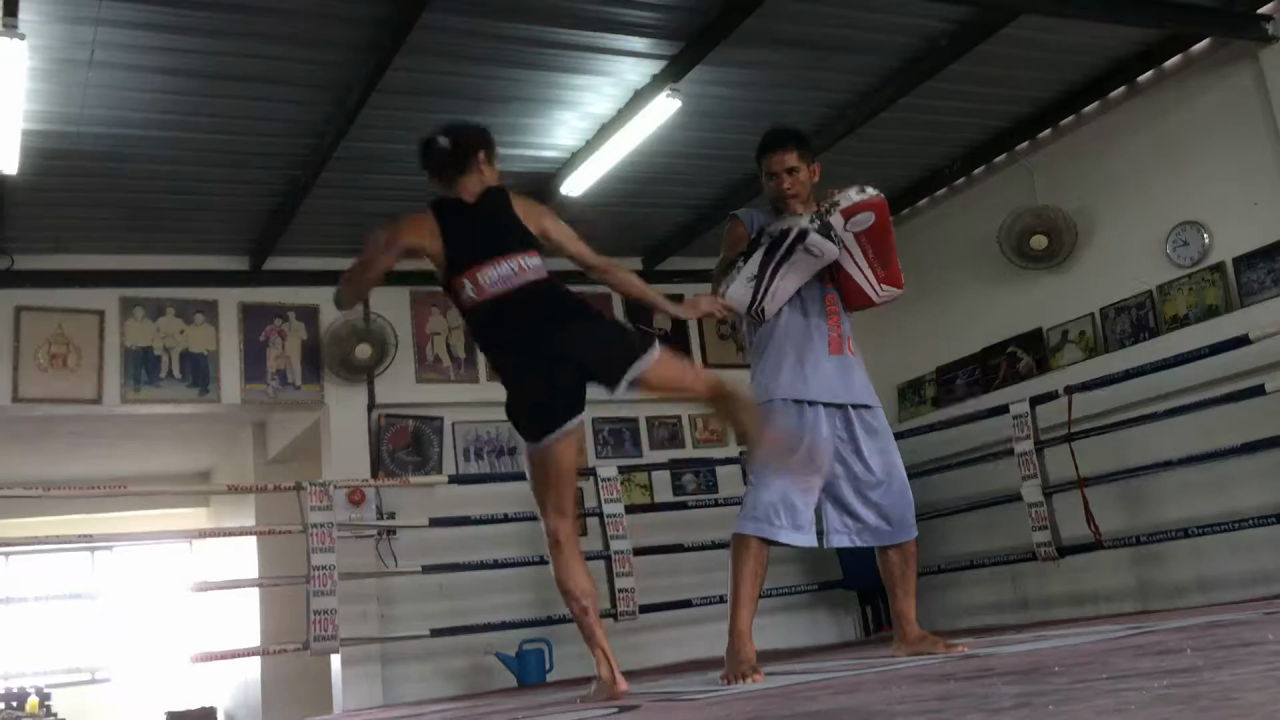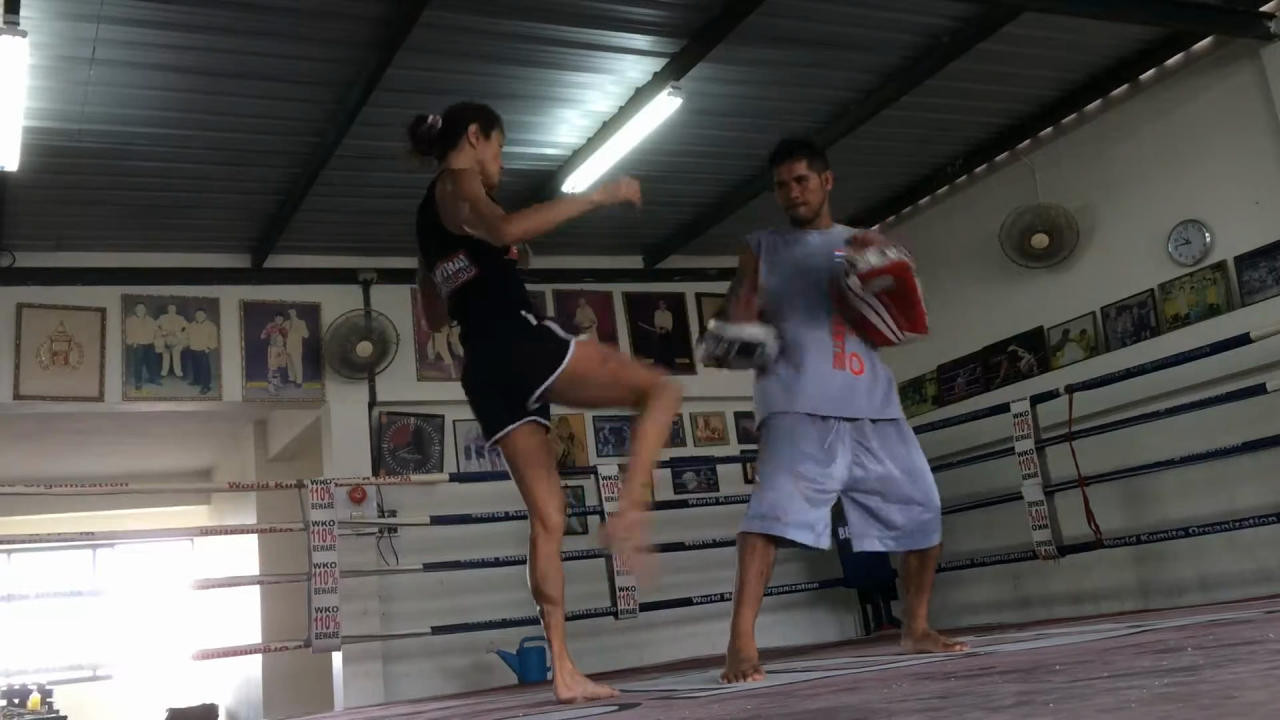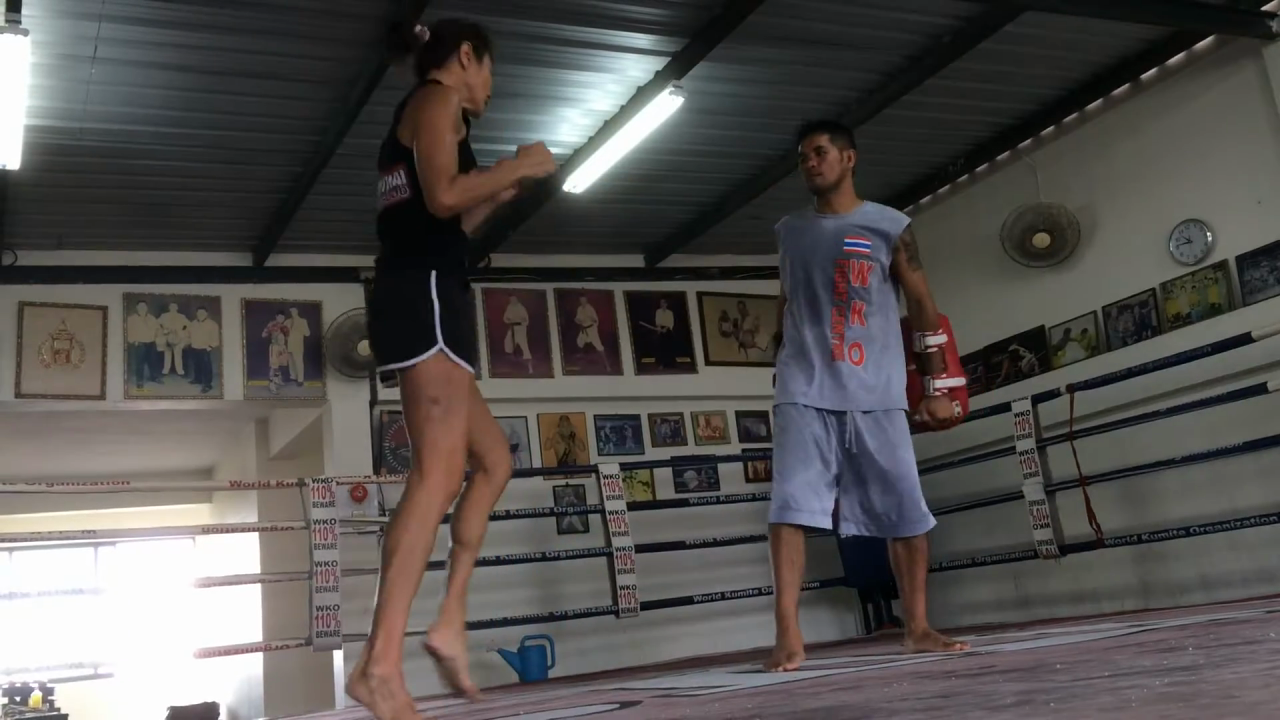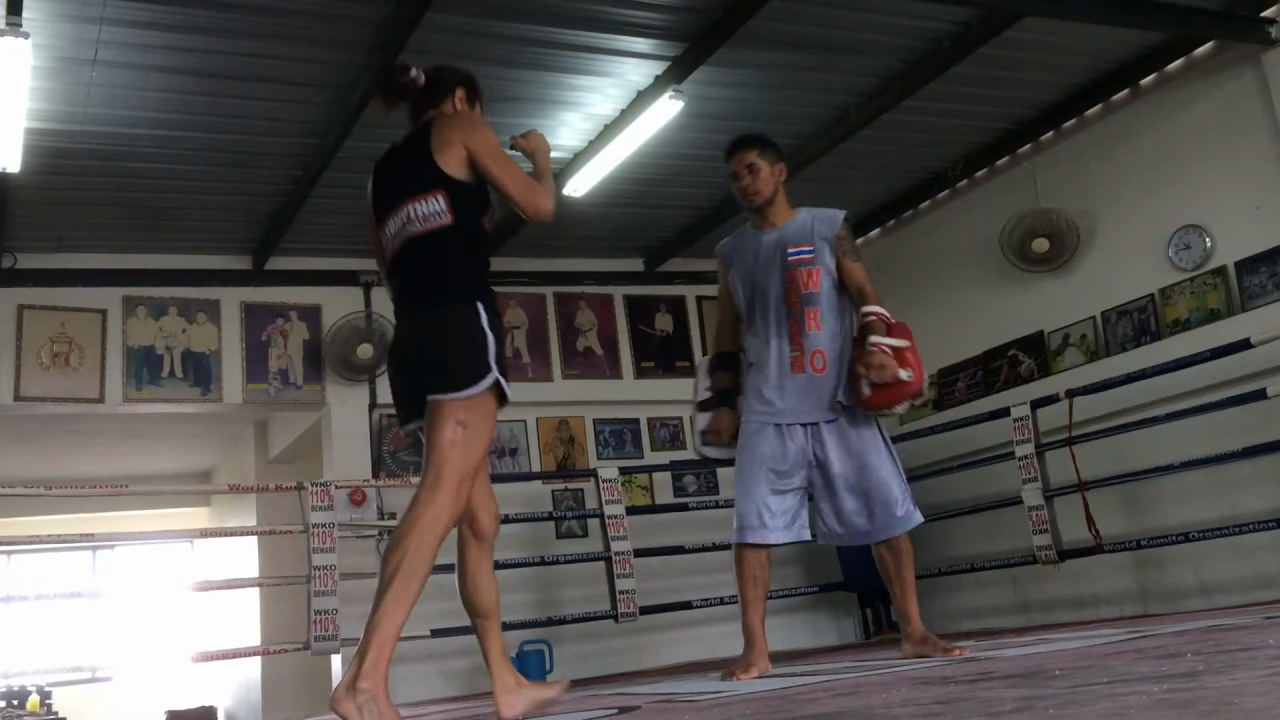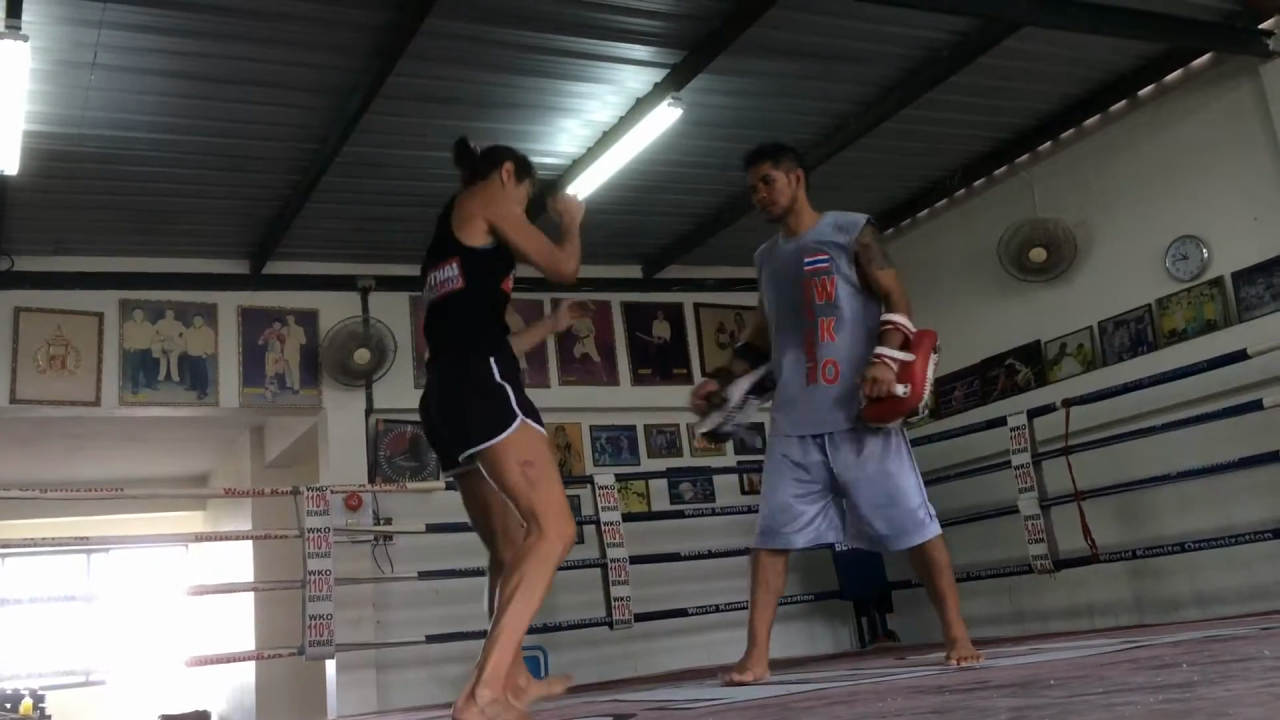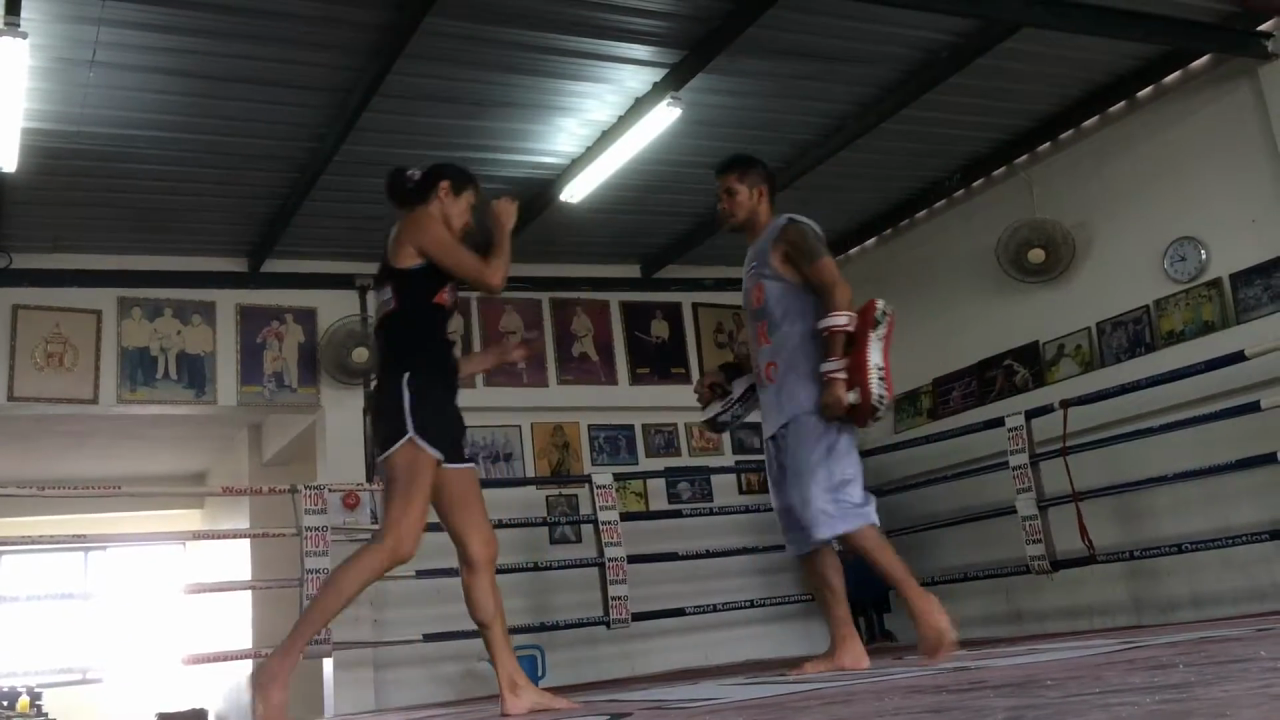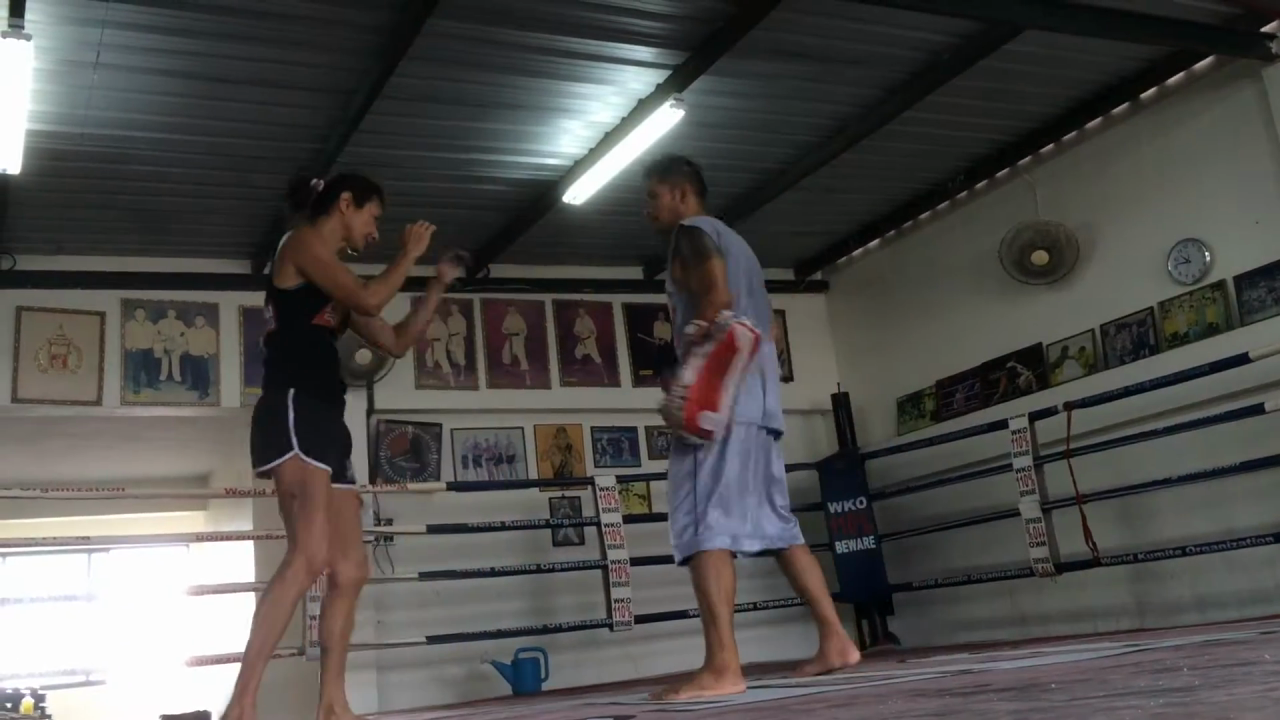
dt=0.5s
person 1, frame 1
left shoulder: (422, 225)
right shoulder: (520, 205)
left elbow: (348, 297)
right elbow: (602, 267)
right wrist: (672, 305)
left hip: (533, 379)
right hip: (585, 335)
left knee: (559, 528)
right knee: (711, 384)
left ankle: (605, 666)
right ankle: (772, 440)
person 1, frame 2
left shoulder: (432, 219)
right shoulder: (455, 188)
left elbow: (432, 313)
right elbow: (506, 229)
right wrist: (595, 195)
left hip: (484, 374)
right hip: (518, 339)
left knee: (547, 515)
right knee: (661, 391)
left ankle: (566, 670)
right ankle: (629, 509)
person 1, frame 3
left shoulder: (412, 124)
right shoulder: (436, 98)
right elbow: (442, 196)
left wrist: (492, 197)
right wrist: (520, 165)
left hip: (414, 308)
right hip: (425, 303)
left knee: (492, 460)
right knee: (439, 473)
left ankle: (449, 624)
right ankle: (379, 663)
person 1, frame 4
left shoulder: (382, 172)
right shoulder: (459, 130)
right elbow: (541, 208)
right wrist: (540, 157)
left hip: (410, 345)
right hip: (461, 327)
left knee: (480, 518)
right knee: (442, 499)
person 1, frame 5
left shoulder: (448, 241)
right shoulder: (485, 198)
right elbow: (562, 268)
left wrist: (548, 326)
right wrist: (569, 220)
left hip: (444, 399)
right hip: (482, 386)
left knee: (514, 541)
right knee: (554, 528)
person 1, frame 6
left shoulder: (411, 267)
right shoulder: (420, 225)
right elbow: (490, 277)
left wrist: (495, 356)
right wrist: (502, 226)
left hip: (434, 406)
right hip: (410, 399)
left knee: (480, 550)
right knee: (399, 540)
right ankle: (278, 669)
person 1, frame 7
left shoulder: (332, 283)
right shoulder: (300, 243)
left elbow: (396, 342)
right elbow: (369, 300)
left wrist: (439, 284)
right wrist: (407, 256)
left hip: (322, 420)
right hip: (294, 413)
left knee: (349, 570)
right knee: (312, 554)
person 2, frame 1
right shoulder: (748, 222)
right elbow: (726, 288)
left hip: (849, 387)
right hip: (789, 388)
left knee: (893, 504)
right knee: (765, 504)
left ankle: (908, 631)
right ankle: (740, 644)
person 2, frame 2
left shoulder: (861, 244)
right shoulder: (762, 247)
right elbow: (734, 313)
right wrist: (737, 320)
left hip: (874, 406)
right hip: (800, 406)
left knee: (922, 512)
right knee: (770, 508)
left ankle: (916, 627)
right ankle: (741, 645)
person 2, frame 3
left shoulder: (890, 226)
right shoulder: (790, 231)
left elbow: (923, 307)
left wrist: (937, 386)
right wrist: (787, 375)
left hip: (876, 393)
right hip: (805, 391)
left knee: (906, 508)
right knee: (792, 501)
left ankle: (918, 627)
right ankle: (788, 636)
person 2, frame 4
left shoulder: (829, 227)
right shoulder: (731, 251)
left elbow: (864, 295)
right elbow: (728, 336)
left wrist: (876, 346)
right wrist: (721, 403)
left hip: (840, 400)
right hip: (769, 407)
left knee: (887, 512)
right knee: (754, 521)
left ankle: (914, 631)
right ankle: (756, 647)
person 2, frame 5
left shoulder: (852, 232)
right shoulder: (767, 258)
left elbow: (897, 300)
right elbow: (760, 337)
left wrist: (885, 357)
right wrist: (720, 380)
left hip: (861, 411)
right hip: (795, 418)
left knee: (909, 517)
right knee: (773, 529)
left ankle: (957, 635)
right ankle: (756, 655)
person 2, frame 6
left shoulder: (790, 232)
right shoulder: (755, 257)
left elbow: (838, 295)
left wrist: (833, 377)
right wrist: (725, 374)
left hip: (813, 401)
right hip: (783, 410)
left knee: (827, 511)
right knee: (803, 528)
left ankle: (920, 602)
right ankle: (845, 644)
person 2, frame 7
left shoulder: (692, 233)
right shoulder: (732, 241)
left elbow: (716, 299)
right hip: (754, 402)
left knee: (703, 525)
right knee: (773, 522)
left ankle: (722, 666)
right ankle: (835, 640)
